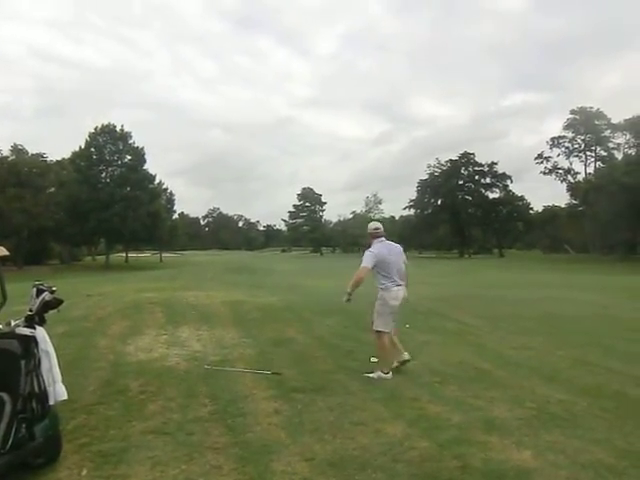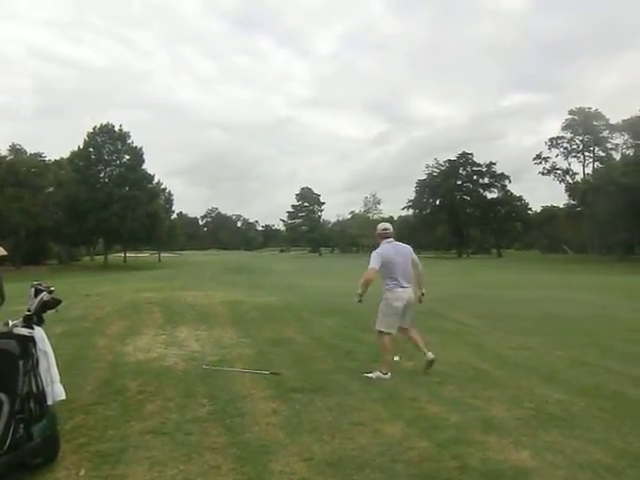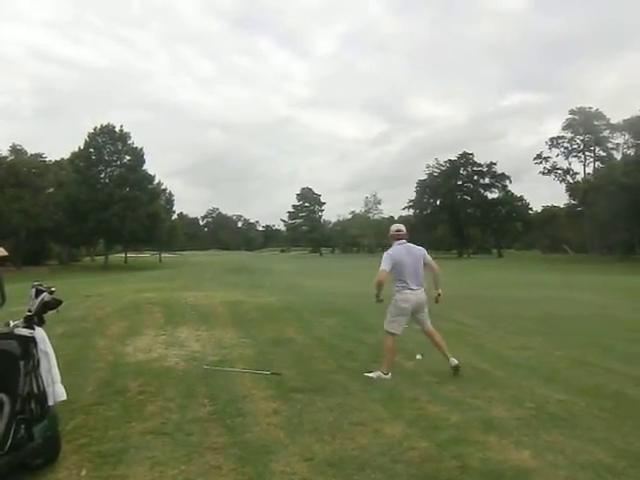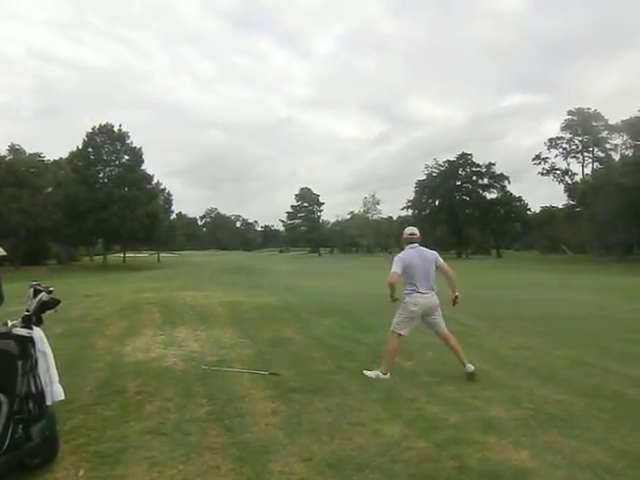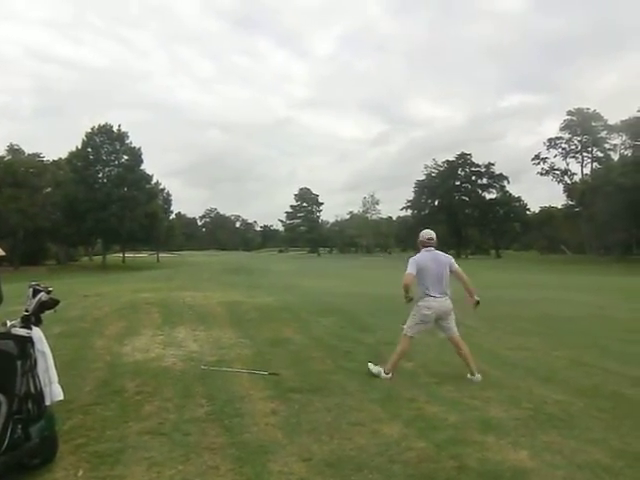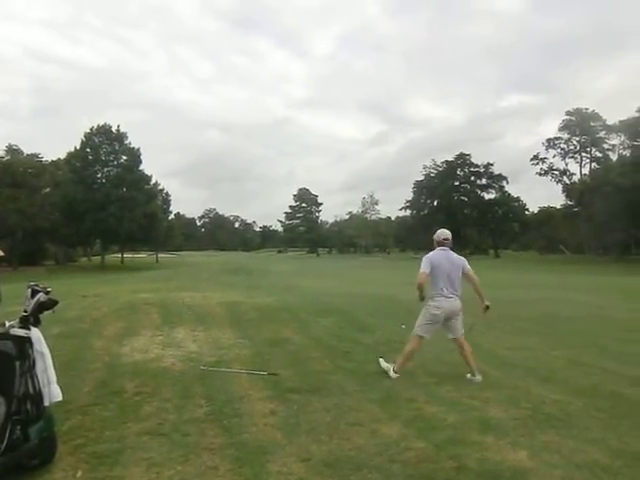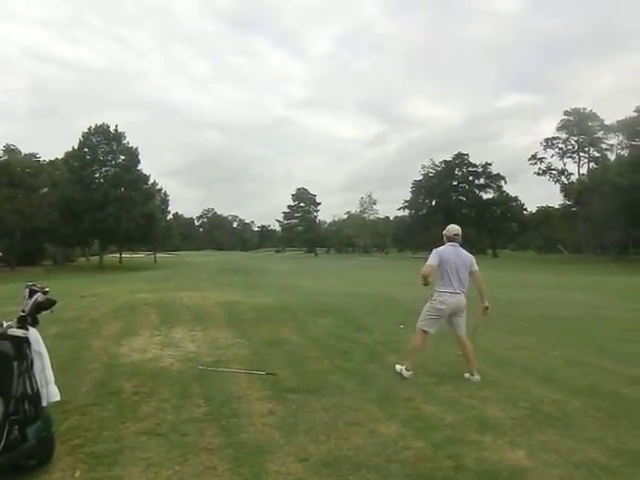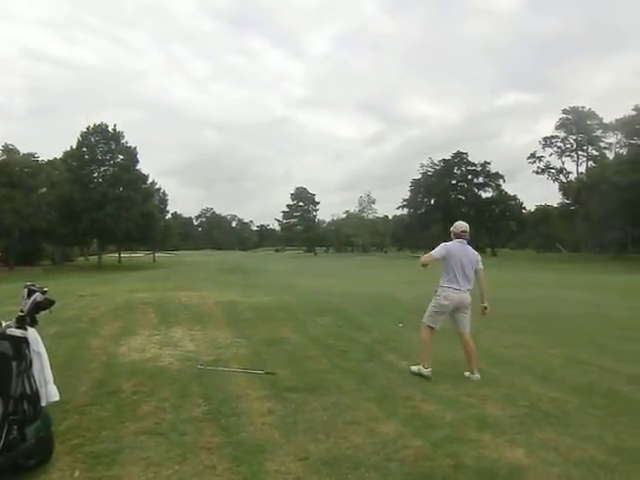
dt=0.1s
person 1, frame 1
left shoulder: (372, 252)
right shoulder: (396, 247)
left elbow: (360, 276)
right elbow: (405, 267)
left wrist: (348, 293)
right wrist: (402, 285)
left hip: (388, 294)
right hip: (398, 291)
left knee: (381, 332)
right knee: (377, 324)
left ankle: (385, 370)
right ankle: (401, 354)
person 1, frame 2
left shoulder: (379, 253)
right shoulder: (406, 248)
left elbow: (368, 277)
right elbow: (418, 268)
left wrist: (360, 293)
right wrist: (421, 289)
left hip: (393, 295)
right hip: (408, 293)
left knee: (384, 333)
right knee: (404, 328)
left ankle: (384, 371)
right ankle: (427, 354)
person 1, frame 3
left shoulder: (390, 254)
right shoulder: (419, 250)
left elbow: (380, 279)
right elbow: (435, 269)
left wrist: (377, 294)
right wrist: (438, 290)
left hip: (403, 297)
right hip: (420, 295)
left knee: (389, 333)
right knee: (428, 329)
left ankle: (384, 371)
right ankle: (451, 360)
person 1, frame 4
left shoulder: (401, 257)
right shoulder: (431, 254)
left elbow: (392, 281)
right elbow: (449, 272)
left wrist: (392, 294)
right wrist: (455, 292)
left hip: (413, 301)
right hip: (431, 299)
left knee: (395, 334)
right knee: (444, 333)
left ankle: (383, 372)
right ankle: (468, 366)
person 1, frame 5
left shoulder: (416, 259)
right shoulder: (446, 258)
left elbow: (406, 282)
right elbow: (463, 277)
left wrist: (407, 295)
right wrist: (473, 296)
left hip: (426, 305)
right hip: (445, 304)
left knee: (406, 337)
right knee: (455, 338)
left ankle: (386, 371)
right ankle: (474, 373)
person 1, frame 6
left shoulder: (430, 257)
right shoulder: (460, 259)
left elbow: (420, 281)
right elbow: (474, 280)
left wrist: (420, 293)
right wrist: (484, 300)
left hip: (436, 304)
right hip: (454, 304)
left knee: (416, 337)
right knee: (459, 339)
left ankle: (394, 369)
right ankle: (475, 373)
person 1, frame 7
left shoulder: (439, 251)
right shoulder: (468, 256)
left elbow: (425, 273)
right elbow: (479, 280)
left wrist: (425, 280)
right wrist: (484, 301)
left hip: (441, 299)
right hip: (460, 300)
left knee: (421, 331)
right knee: (462, 337)
left ankle: (407, 368)
right ankle: (473, 373)
person 1, frame 8
left shoulder: (447, 247)
right shoulder: (474, 254)
left elbow: (425, 261)
right elbow: (481, 279)
left wrist: (423, 260)
right wrist: (484, 302)
left hip: (445, 294)
right hip: (464, 296)
left knee: (427, 327)
right knee: (465, 334)
left ankle: (425, 366)
right ankle: (474, 371)
